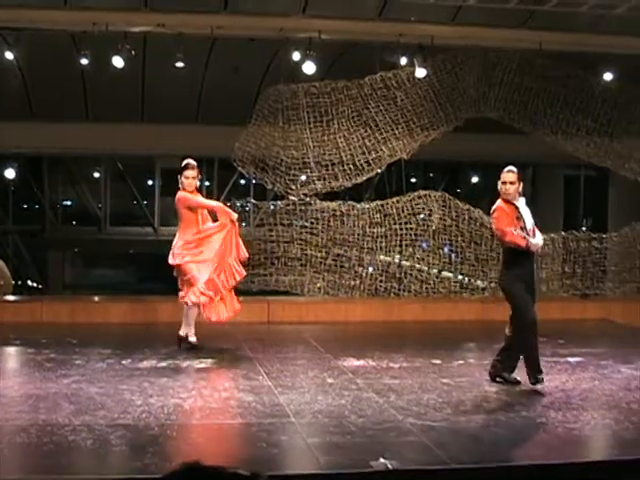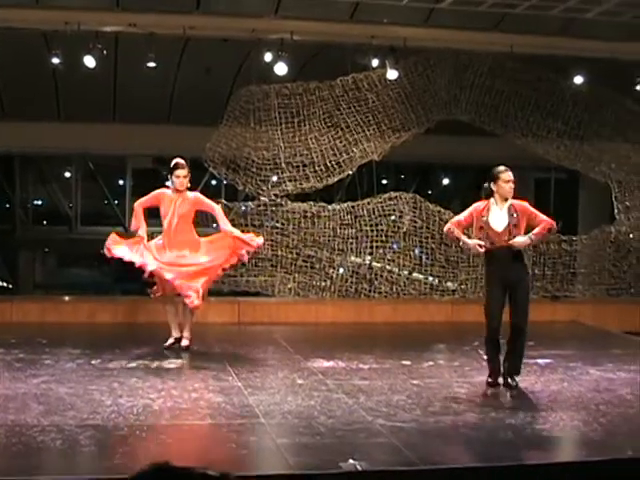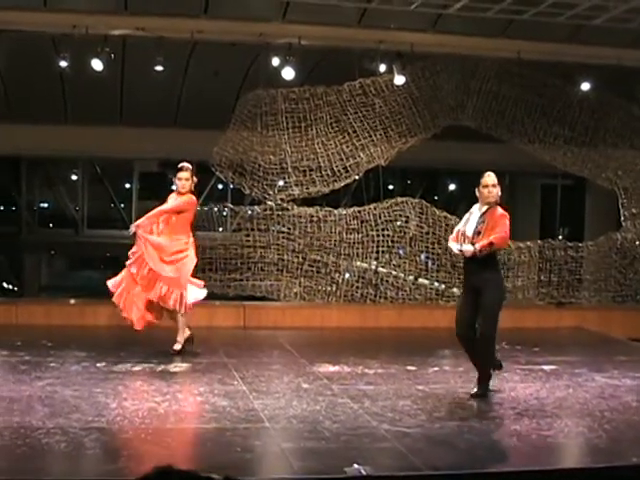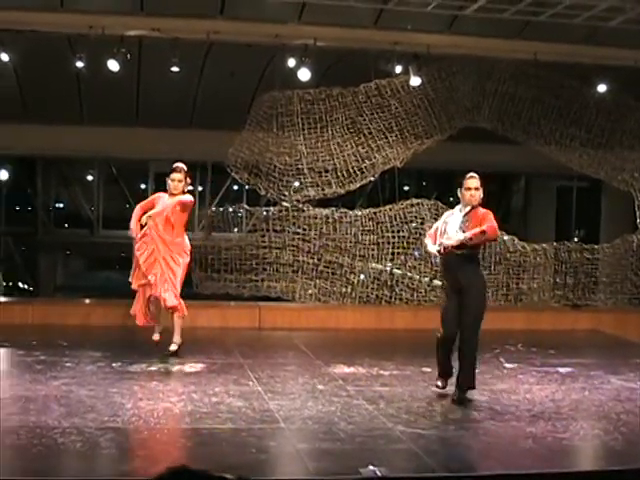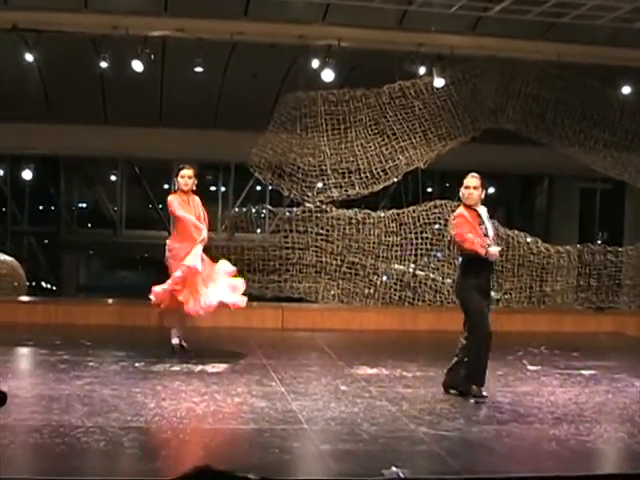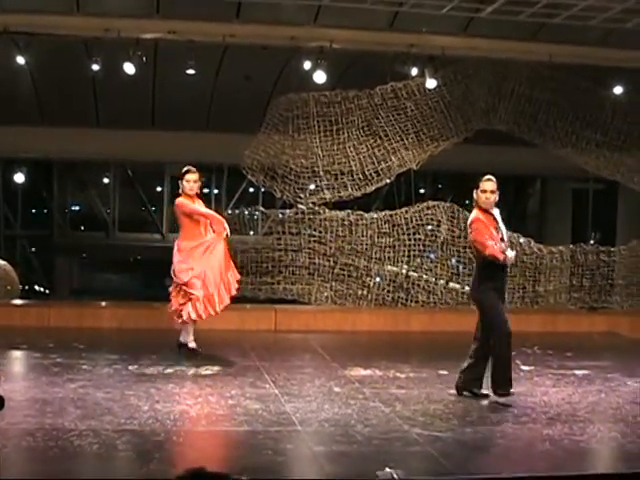
dt=0.7s
person 1, frame 1
left shoulder: (522, 206)
right shoulder: (500, 208)
left elbow: (533, 232)
right elbow: (506, 235)
left wrist: (538, 240)
right wrist: (529, 243)
left hip: (527, 274)
right hip: (512, 276)
left knee: (519, 325)
right knee: (528, 321)
left ankle: (500, 368)
right ankle: (534, 372)
person 1, frame 2
left shoulder: (521, 208)
right shoulder: (479, 209)
left elbow: (548, 224)
right elbow: (451, 227)
left wrist: (529, 238)
right wrist: (466, 241)
left hip: (518, 272)
right hip: (494, 273)
left knee: (519, 324)
right knee: (492, 324)
left ankle: (510, 372)
right ankle: (493, 371)
person 1, frame 3
left shoulder: (500, 216)
right shoulder: (470, 215)
left elbow: (501, 240)
right elbow: (454, 237)
left wrist: (475, 248)
right wrist: (457, 247)
left hip: (490, 279)
right hip: (470, 280)
left knee: (485, 332)
right knee: (463, 331)
left ankle: (484, 383)
right ankle: (489, 364)
person 1, frame 4
left shoulder: (483, 215)
right shoulder: (448, 215)
left elbow: (492, 232)
right elbow: (431, 234)
left wrist: (461, 238)
right wrist: (432, 245)
left hip: (472, 280)
right hip: (450, 280)
left knee: (469, 335)
right knee: (448, 332)
left ankle: (463, 387)
right ankle: (444, 373)
person 1, frame 5
left shoulder: (482, 214)
right shoulder: (460, 216)
right elbow: (464, 240)
left wrist: (492, 249)
right wrist: (487, 251)
left hip: (483, 283)
right hip: (469, 283)
left knee: (473, 335)
right knee: (483, 332)
left ankle: (455, 380)
right ankle: (473, 383)
person 1, frame 6
left shoulder: (494, 216)
right shoulder: (477, 219)
left elbow: (502, 246)
right elbow: (487, 248)
left wrist: (507, 253)
right wrist: (504, 256)
left hip: (496, 284)
right hip: (485, 285)
left knee: (486, 336)
right knee: (502, 332)
left ankle: (468, 382)
right ankle: (501, 384)
person 2, frame 1
left shoulder: (197, 197)
right shoulder: (181, 197)
left elbow: (205, 223)
right elbow: (210, 204)
left wrist: (226, 222)
right wrist: (230, 214)
left hip: (200, 249)
right hip: (185, 249)
left knee: (192, 291)
right knee: (197, 288)
left ankle: (183, 333)
right ankle: (190, 333)
person 2, frame 2
left shoulder: (194, 197)
right shoulder: (162, 195)
left elbow: (214, 208)
right elbow: (138, 204)
left wrist: (225, 226)
right wrist: (141, 226)
left hip: (189, 249)
right hip: (166, 249)
left knee: (189, 293)
right knee: (167, 290)
left ankle: (186, 335)
right ankle: (175, 333)
person 2, frame 3
left shoulder: (190, 200)
right shoulder: (172, 196)
left elbow: (163, 210)
right elbow: (162, 216)
left wrist: (140, 222)
right wrist: (153, 229)
left hip: (182, 250)
right hip: (164, 250)
left knee: (176, 291)
right knee: (160, 292)
left ankle: (181, 338)
right ankle: (186, 332)
person 2, frame 4
left shoulder: (188, 200)
right shoulder: (159, 197)
left elbow: (178, 200)
right elbow: (140, 207)
left wrist: (153, 213)
right wrist: (134, 225)
left hip: (176, 251)
right hip: (156, 250)
left knee: (171, 293)
right knee: (151, 292)
left ankle: (176, 339)
right ankle: (157, 327)
person 2, frame 5
left shoulder: (196, 199)
right shoulder: (172, 199)
left elbow: (203, 217)
right elbow: (180, 214)
left wrist: (203, 232)
right wrist: (199, 228)
left hip: (195, 249)
right hip: (178, 249)
left knee: (193, 293)
right knee: (183, 290)
left ankle: (178, 336)
right ankle: (175, 334)
person 2, frame 6
left shoulder: (199, 202)
right shoulder: (180, 202)
left elbow: (206, 225)
right elbow: (205, 213)
left wrist: (218, 233)
right wrist: (224, 224)
left hip: (202, 252)
right hip: (187, 252)
left knee: (202, 295)
right knee: (193, 293)
left ankle: (184, 338)
right ankle: (189, 339)
